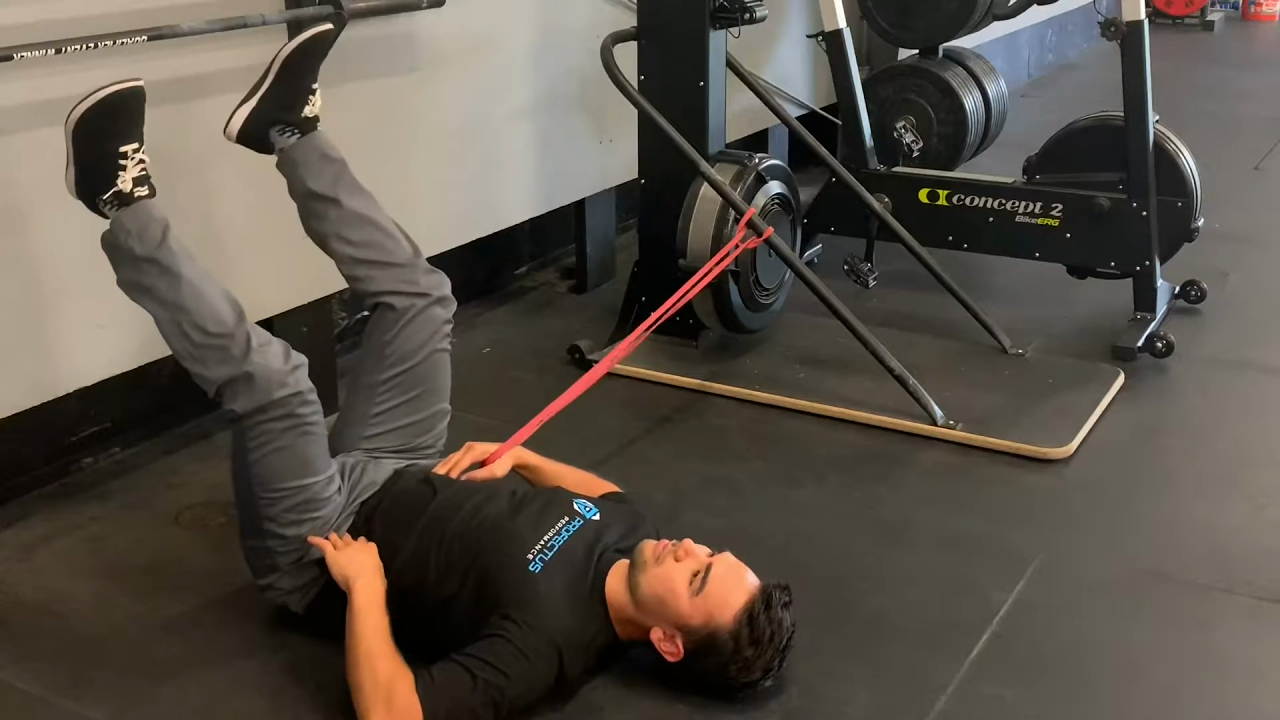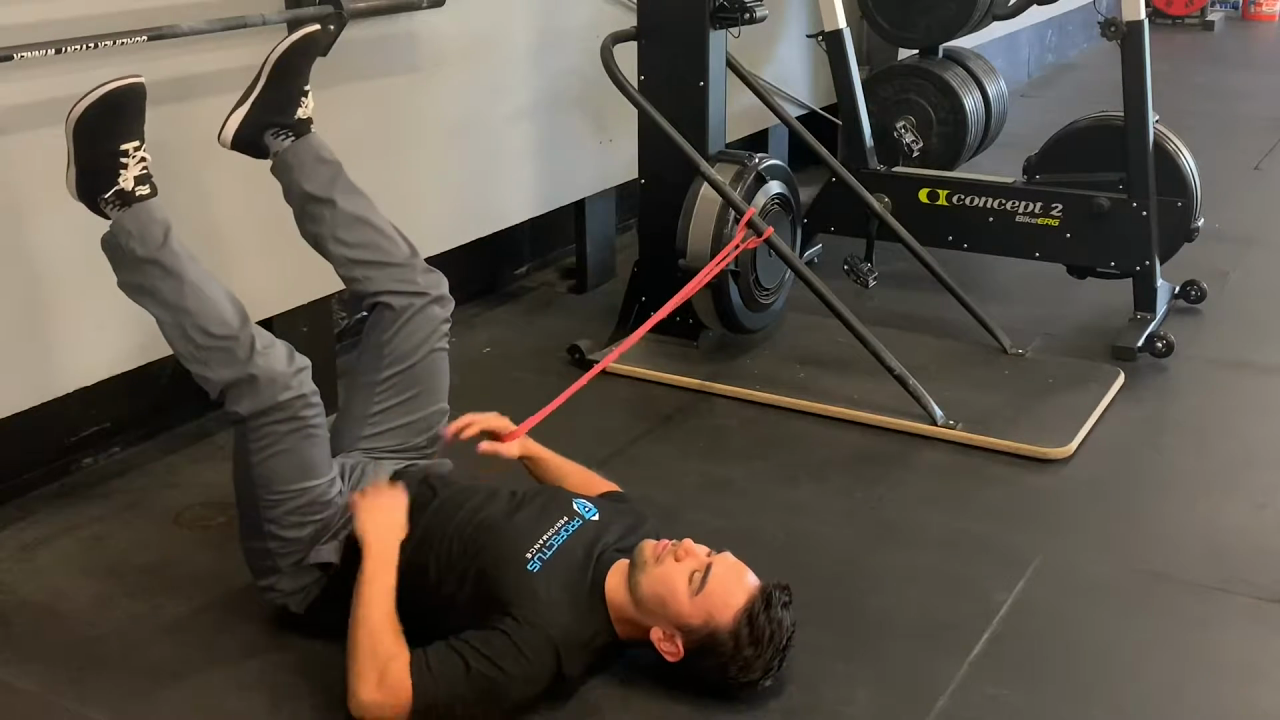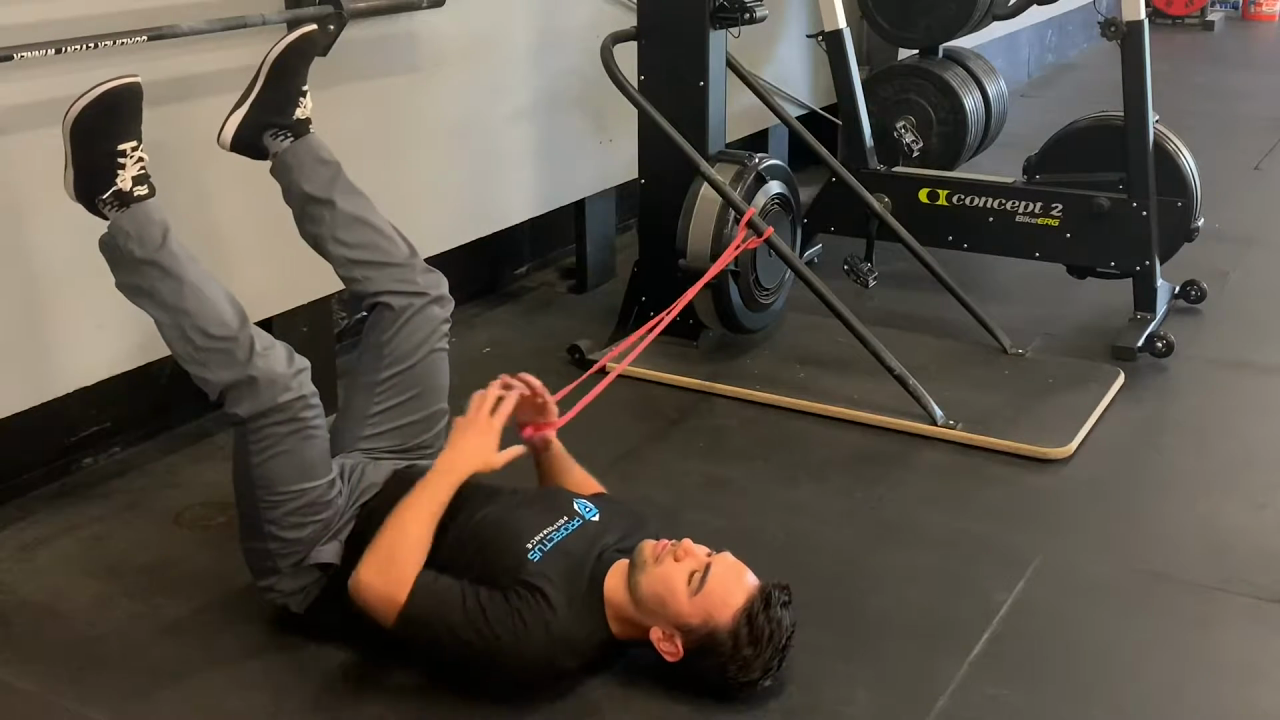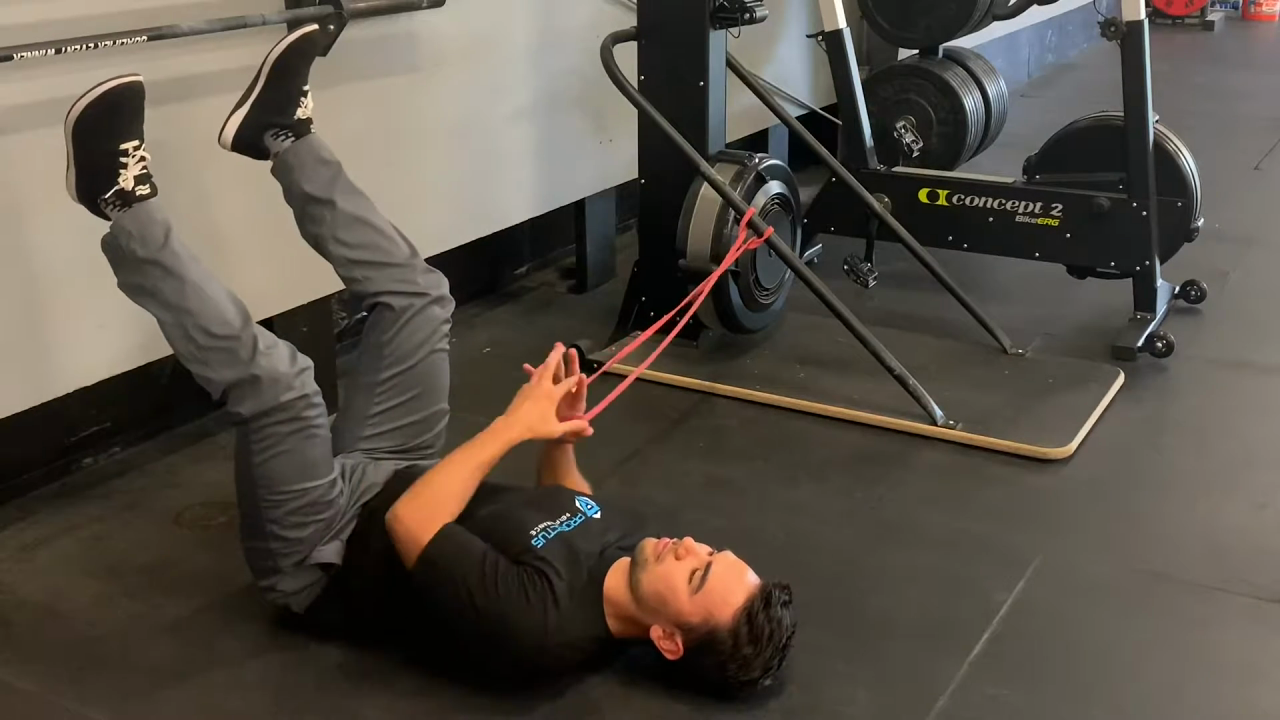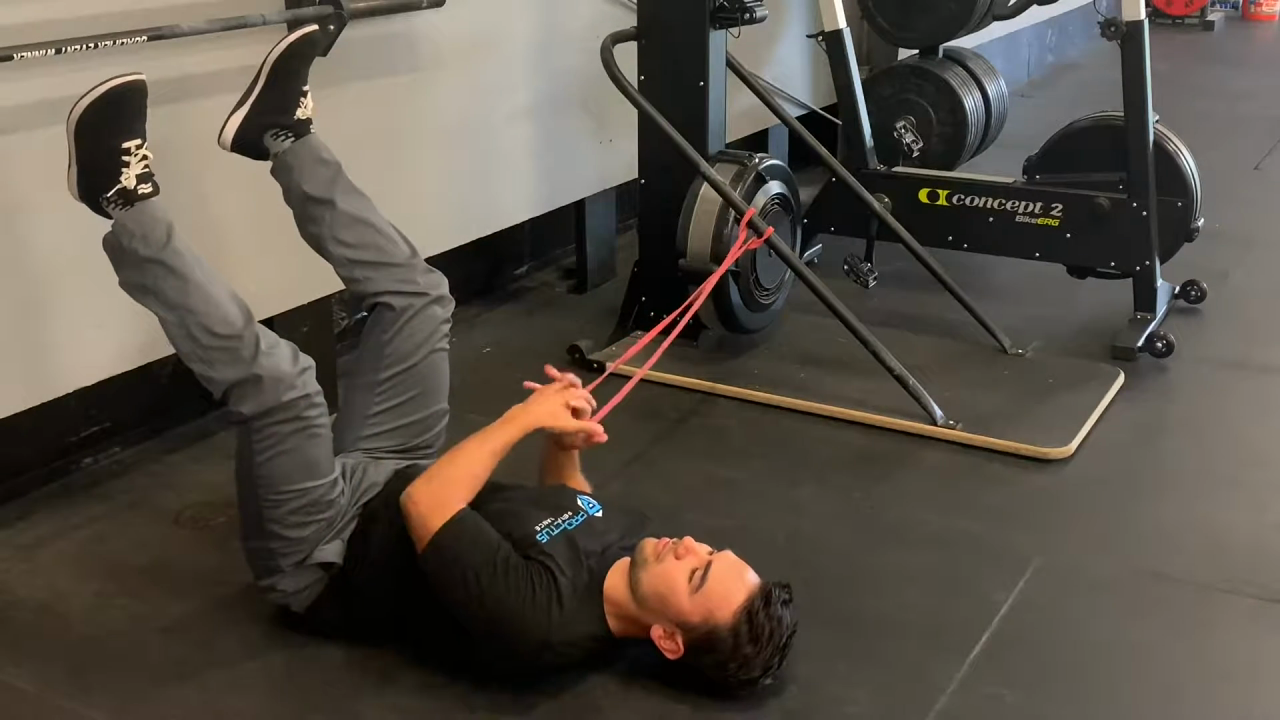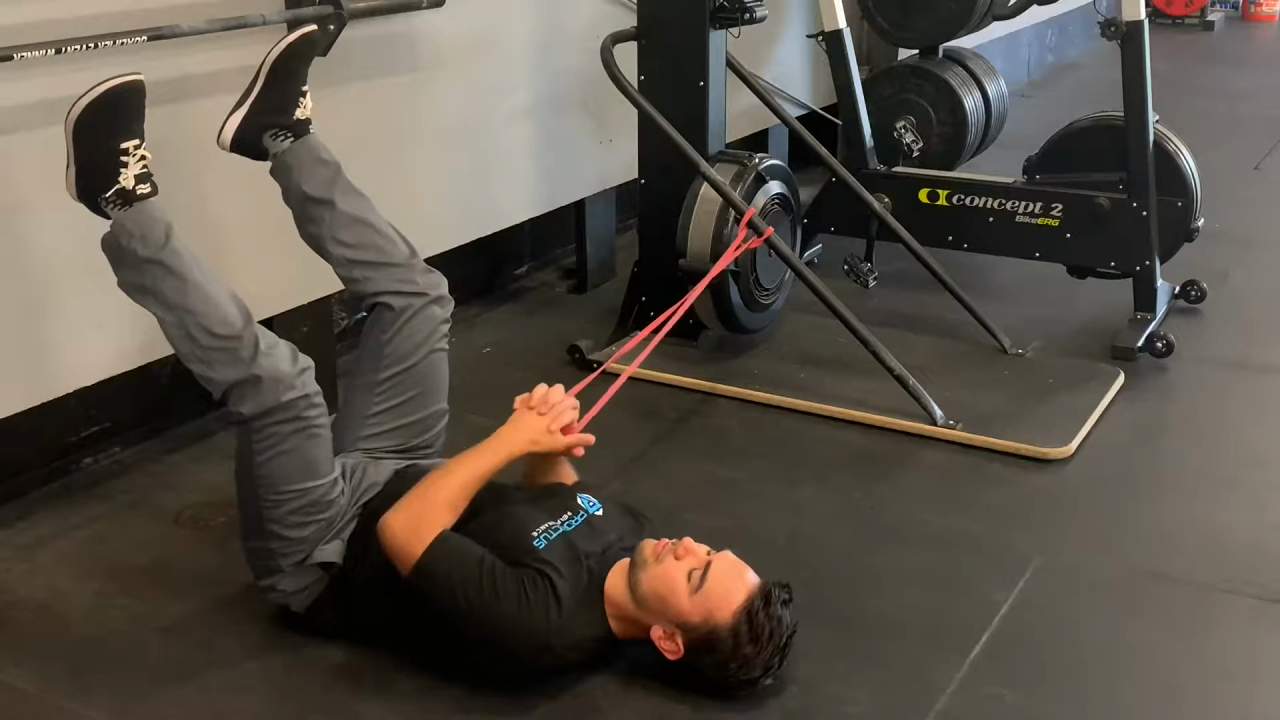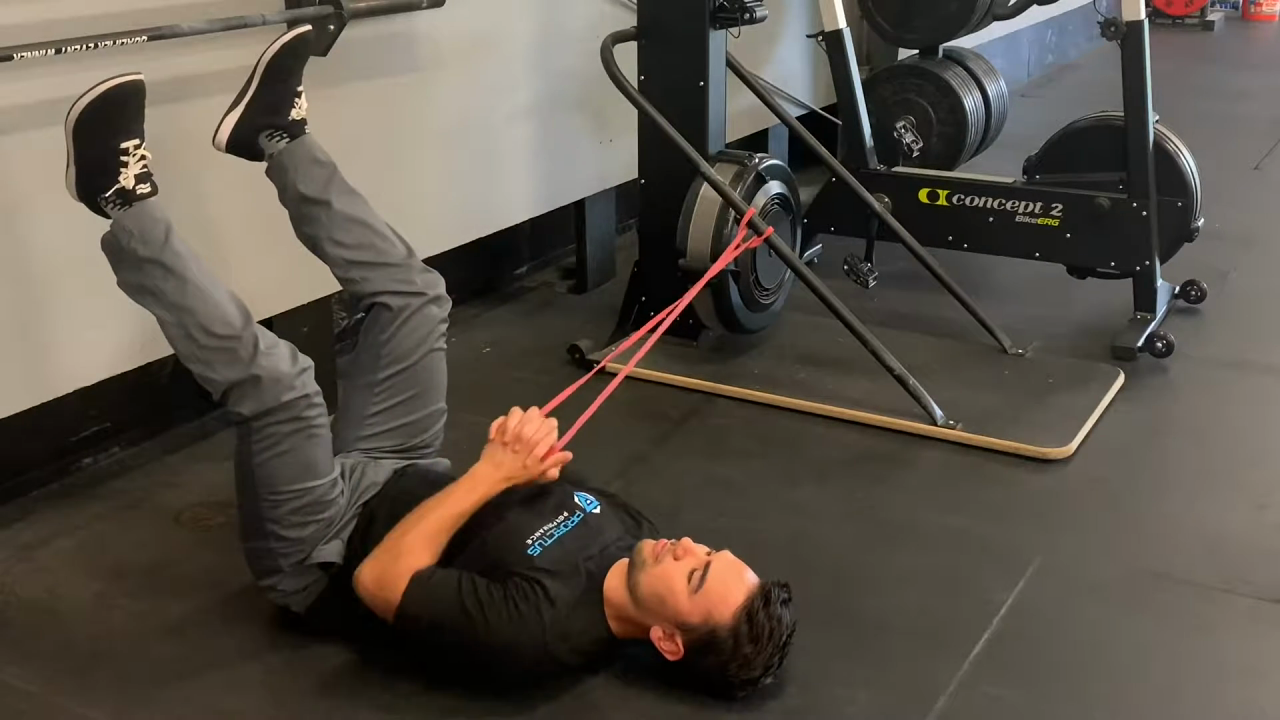
dt=0.2s
person 1, frame 1
left shoulder: (550, 639)
right shoulder: (627, 535)
right elbow: (602, 488)
left wrist: (365, 583)
right wrist: (521, 457)
left hip: (320, 545)
right hip: (392, 480)
left knee: (269, 373)
right knee: (419, 294)
left ankle: (126, 204)
right ankle: (288, 131)
person 1, frame 2
left shoulder: (549, 638)
right shoulder: (627, 536)
right elbow: (601, 488)
left wrist: (379, 545)
right wrist: (527, 447)
left hip: (317, 551)
right hip: (390, 478)
left knee: (272, 377)
right knee: (415, 295)
left ankle: (127, 205)
right ankle: (282, 135)
person 1, frame 3
left shoulder: (545, 633)
right shoulder: (626, 537)
left elbow: (377, 588)
left wrist: (455, 459)
right wrist: (544, 442)
left hip: (322, 554)
right hip: (379, 479)
left knee: (271, 377)
right knee: (416, 293)
left ankle: (125, 205)
right ankle: (281, 134)
person 1, frame 4
left shoulder: (543, 625)
right shoulder: (624, 542)
left elbow: (408, 526)
left wrist: (513, 426)
right wrist: (559, 436)
left hip: (321, 555)
right hip: (382, 476)
left knee: (273, 374)
right knee: (416, 295)
left ankle: (126, 204)
right ankle: (283, 136)
person 1, frame 5
left shoulder: (543, 621)
right shoulder: (625, 540)
left elbow: (423, 508)
left wrist: (526, 417)
right wrist: (565, 441)
left hip: (319, 555)
right hip: (381, 474)
left knee: (274, 374)
right knee: (416, 294)
left ankle: (128, 204)
right ankle: (282, 136)
person 1, frame 6
left shoulder: (543, 626)
right shoulder: (625, 532)
left elbow: (402, 530)
right elbow: (551, 495)
left wrist: (514, 435)
right wrist: (552, 445)
left hip: (319, 557)
right hip: (385, 475)
left knee: (274, 376)
right knee: (415, 294)
left ankle: (128, 206)
right ankle: (282, 136)
person 1, frame 7
left shoulder: (543, 630)
right shoulder: (625, 530)
left elbow: (379, 581)
right elbow: (545, 479)
left wrist: (489, 472)
right wrist: (529, 450)
left hip: (323, 549)
right hip: (392, 478)
left knee: (273, 374)
right knee: (413, 293)
left ankle: (128, 205)
right ankle: (276, 135)
